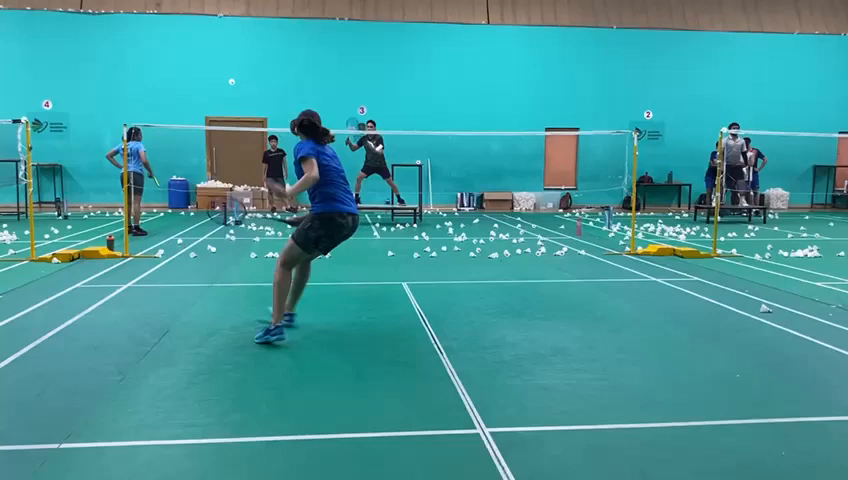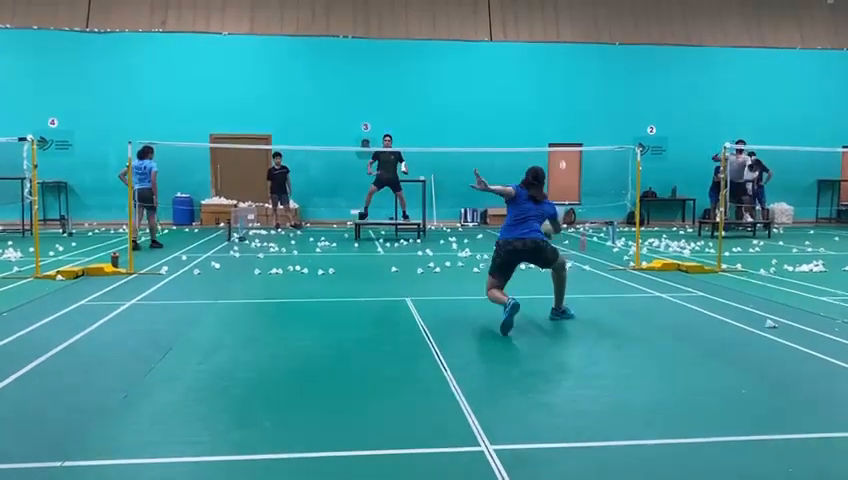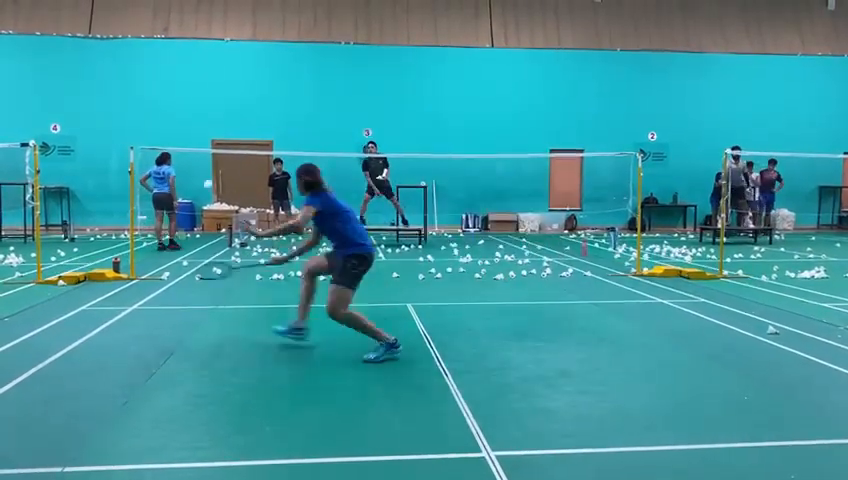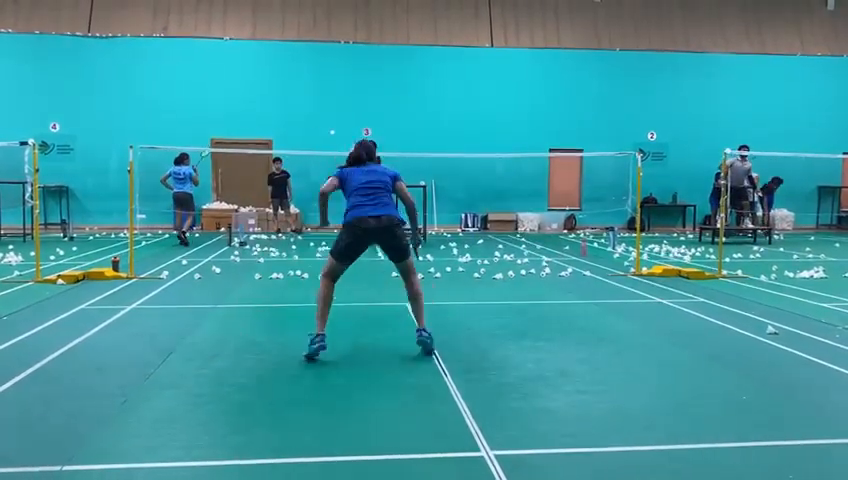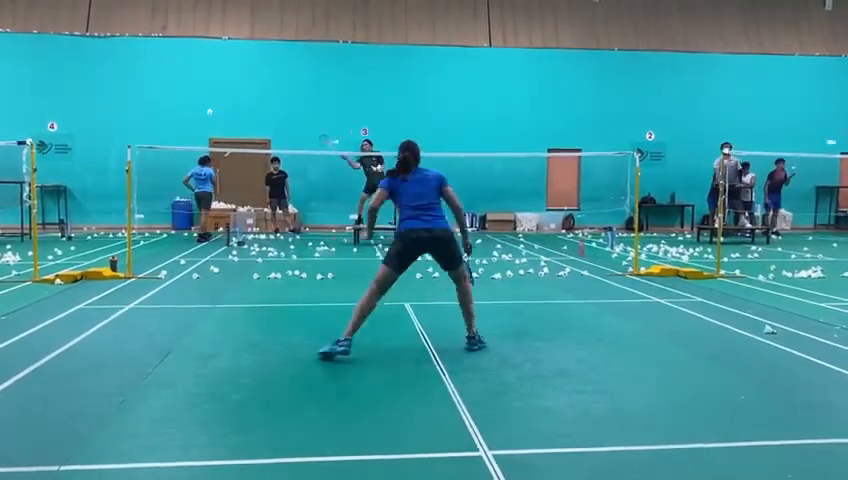
dt=1s
person 1, frame 1
left shoulder: (305, 147)
right shoulder: (327, 150)
left elbow: (313, 176)
left wrist: (290, 195)
right wrist: (306, 217)
left hip: (330, 217)
right hip: (349, 218)
left knee: (285, 263)
right knee: (303, 258)
left ankle: (275, 327)
right ankle: (288, 312)
person 1, frame 2
left shoulder: (517, 190)
right shoulder: (547, 204)
left elbow: (505, 191)
right elbow: (557, 229)
left wrist: (487, 187)
left hip: (507, 245)
right hip: (535, 245)
left knee: (492, 290)
right knee: (560, 266)
left ankle: (508, 302)
right ankle: (558, 310)
person 1, frame 3
left shoulder: (315, 197)
right shoulder: (322, 199)
left elbow: (297, 224)
right elbow: (315, 239)
left wrist: (264, 233)
right wrist: (287, 257)
left hip: (357, 254)
right hip: (347, 253)
left knee: (335, 310)
right knee: (310, 267)
left ankle: (389, 343)
right ankle: (300, 326)
person 1, frame 4
left shoulder: (344, 172)
right shoulder: (388, 172)
left elbow: (324, 190)
right elbow: (409, 202)
left wrist: (323, 219)
right wrist: (416, 231)
left hip: (356, 225)
right hip: (389, 223)
left knee: (328, 277)
right knee: (411, 276)
left ankle: (319, 336)
right ankle: (422, 330)
person 1, frame 5
left shoulder: (392, 180)
right shoulder: (436, 176)
left elbow: (373, 206)
right elbow: (458, 208)
left wrist: (369, 233)
right wrist: (465, 237)
left hip: (409, 235)
right hip: (440, 234)
left knee: (376, 289)
right knee: (462, 280)
left ankle: (344, 340)
right ankle: (472, 335)
